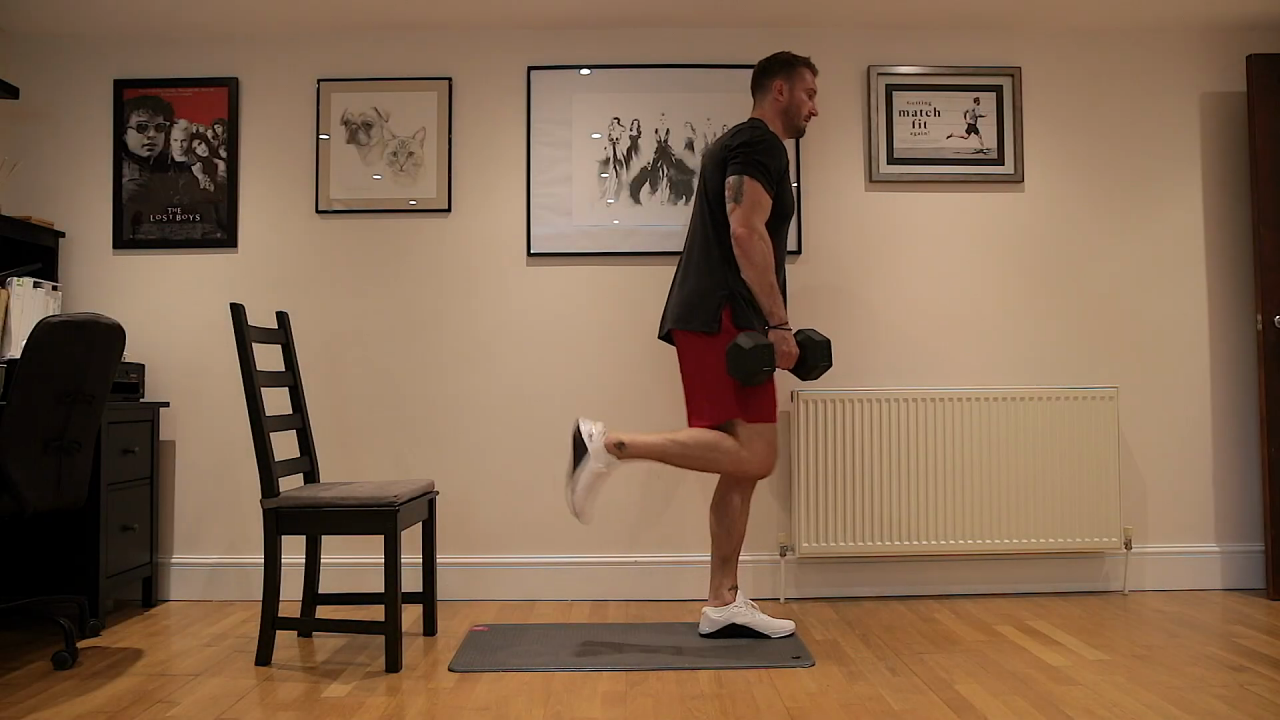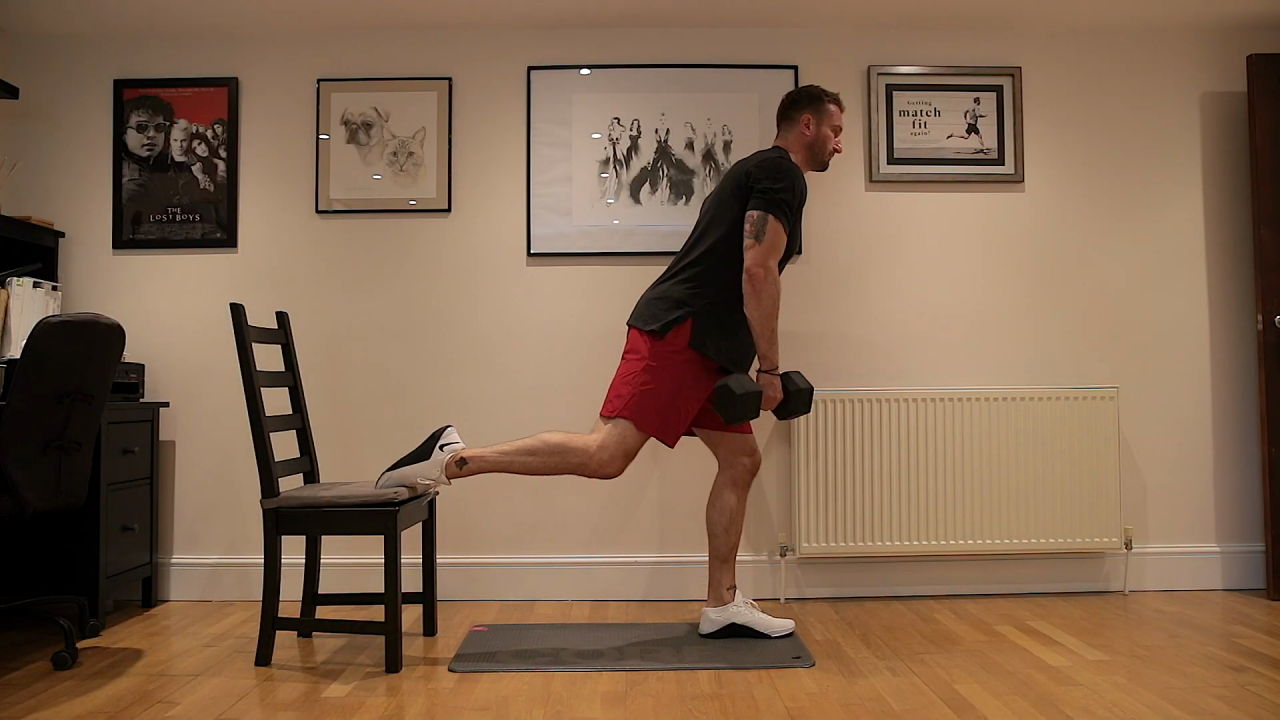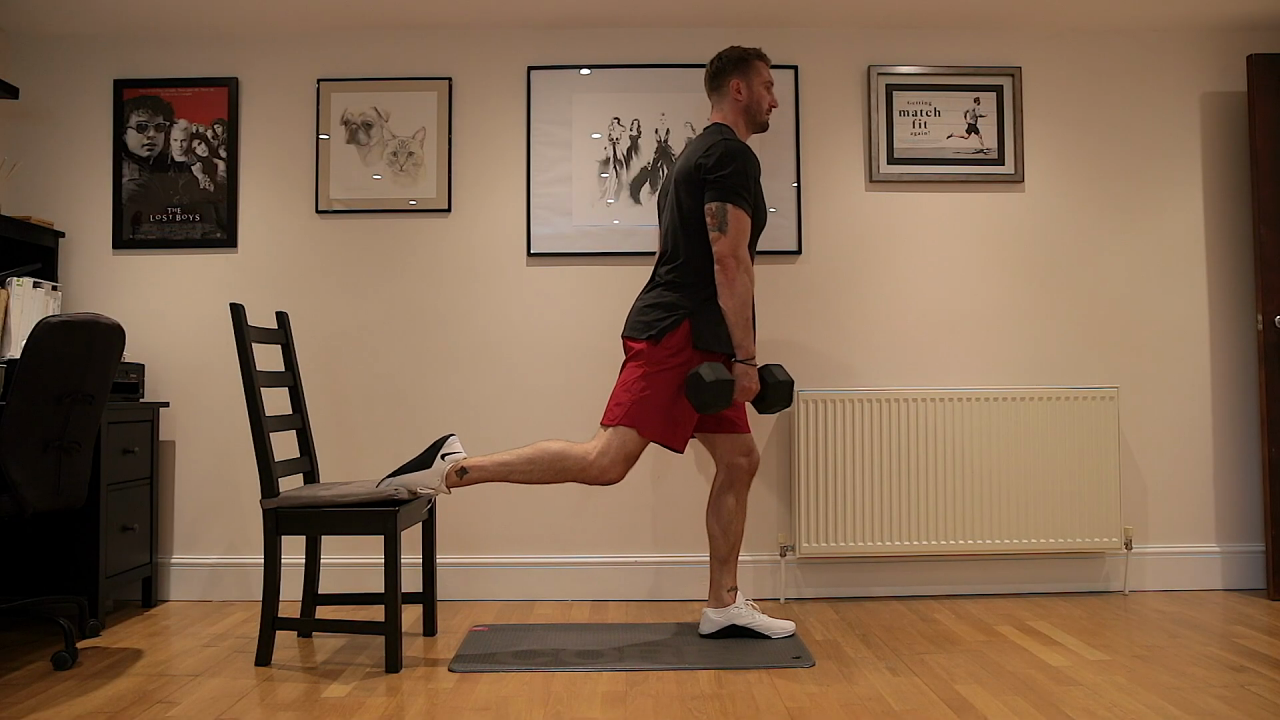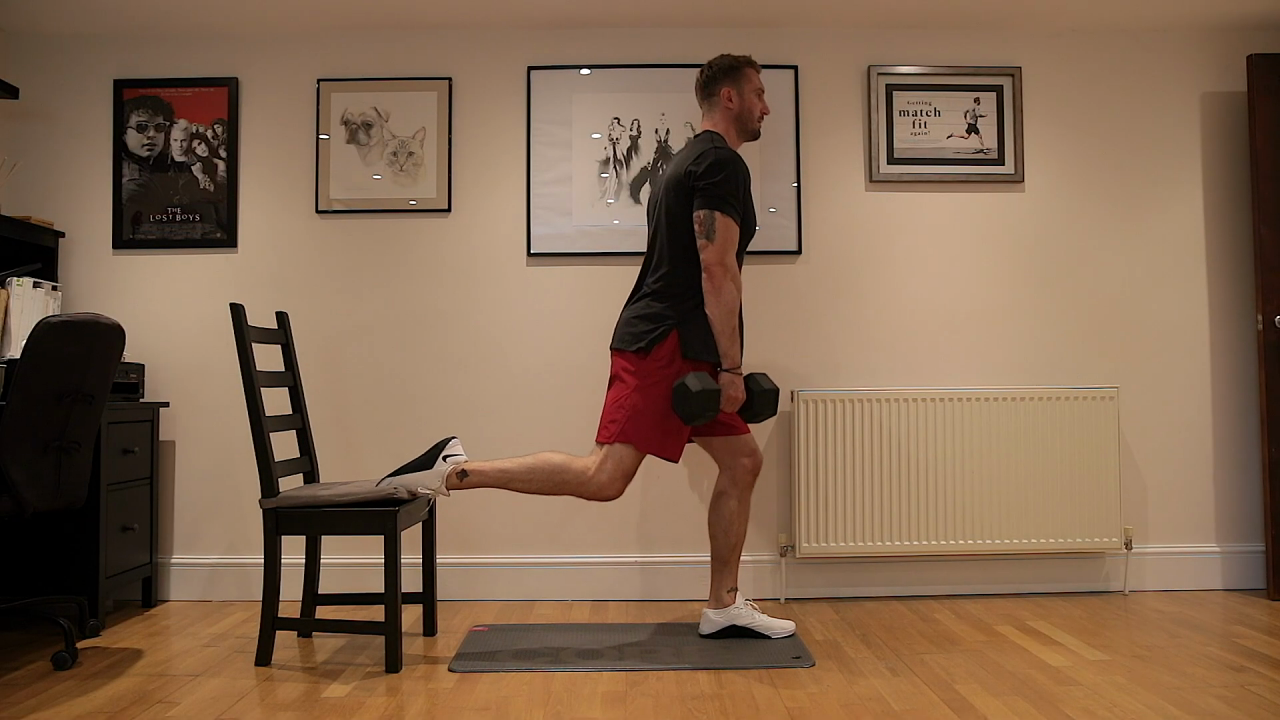
dt=1s
person 1, frame 1
left shoulder: (745, 147)
right shoulder: (759, 143)
right elbow: (747, 234)
left wrist: (765, 325)
right wrist: (780, 324)
left hip: (717, 319)
right hip: (720, 318)
left knee: (741, 461)
right knee: (753, 457)
left ankle: (723, 603)
right ankle: (610, 443)
person 1, frame 2
left shoulder: (759, 174)
right shoulder: (781, 175)
right elbow: (758, 271)
left wrist: (748, 360)
right wrist: (769, 368)
left hip: (701, 342)
right hip: (678, 333)
left knee: (741, 461)
right knee: (605, 454)
left ankle: (722, 605)
right ankle: (454, 458)
person 1, frame 3
left shoulder: (702, 154)
right shoulder: (732, 156)
right elbow: (730, 261)
right wrist: (746, 358)
left hip: (689, 337)
right hip: (678, 334)
left knee: (739, 462)
right knee: (604, 461)
left ankle: (723, 606)
right ankle: (452, 468)
person 1, frame 4
left shoulder: (692, 161)
right shoulder: (722, 163)
right elbow: (717, 269)
left wrist: (719, 362)
right wrist: (732, 366)
left hip: (678, 344)
right hip: (667, 344)
left knee: (742, 462)
right knee: (603, 477)
left ankle: (724, 607)
right ankle: (453, 471)
